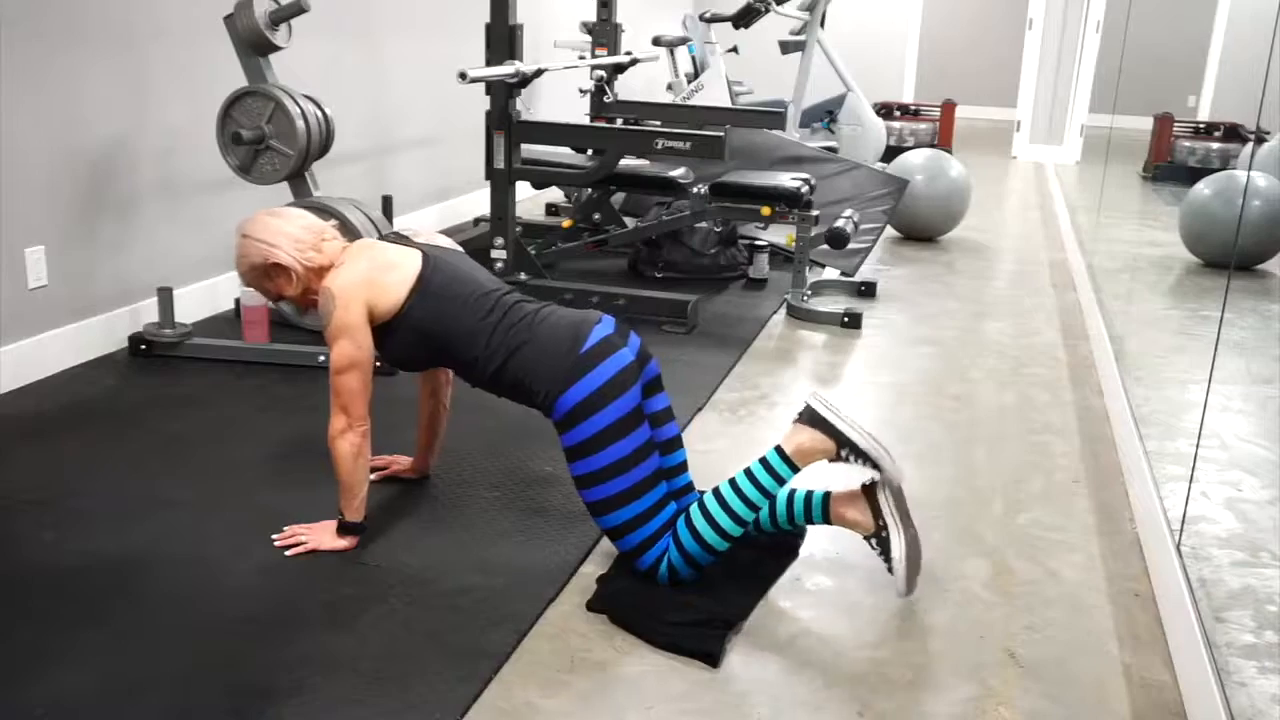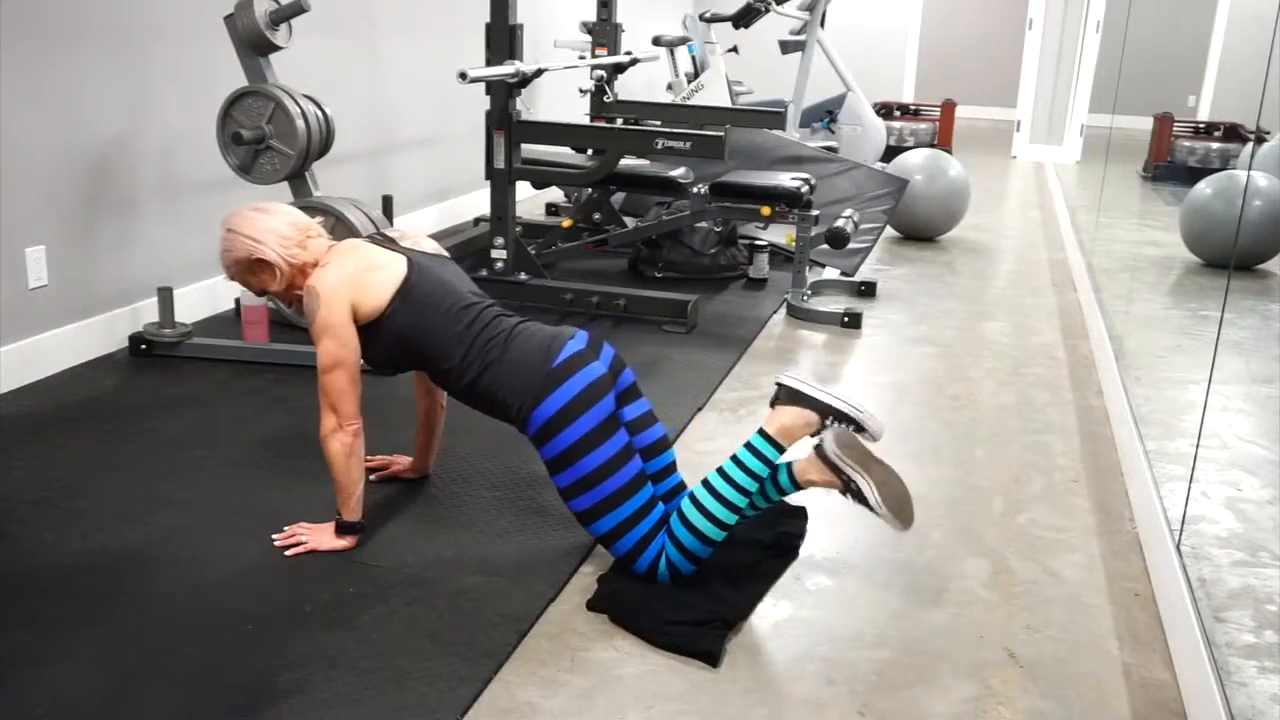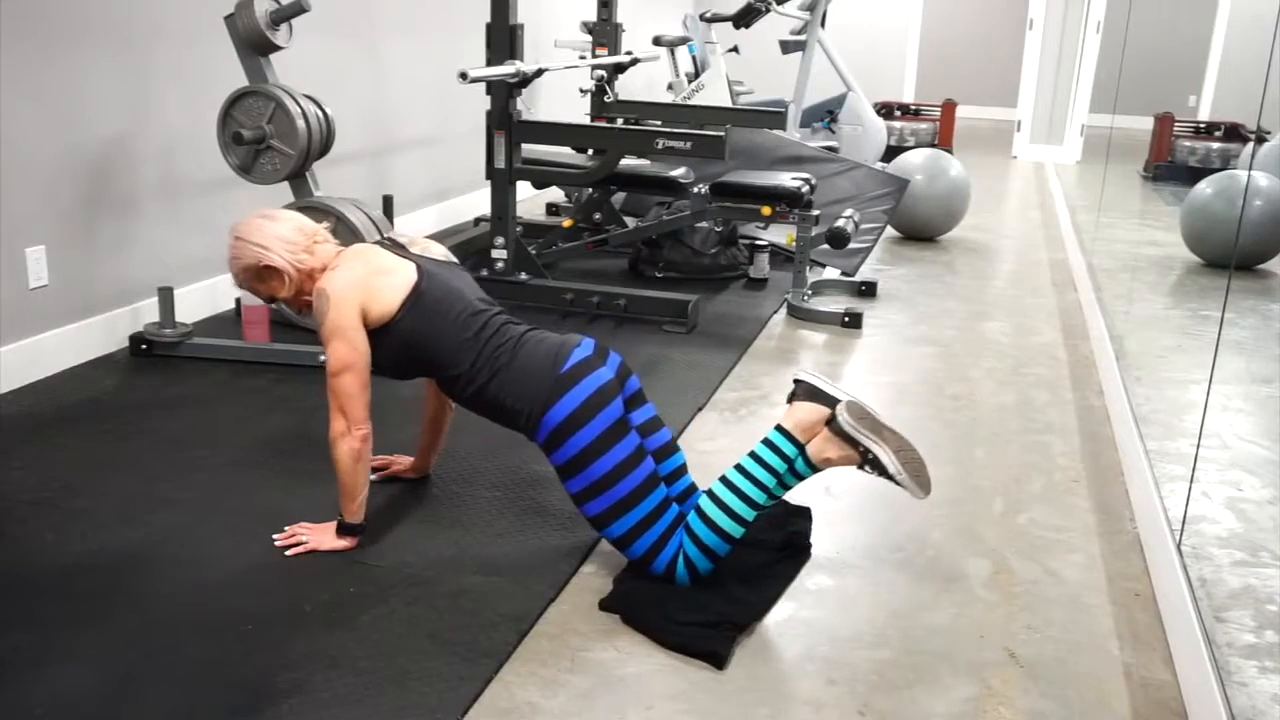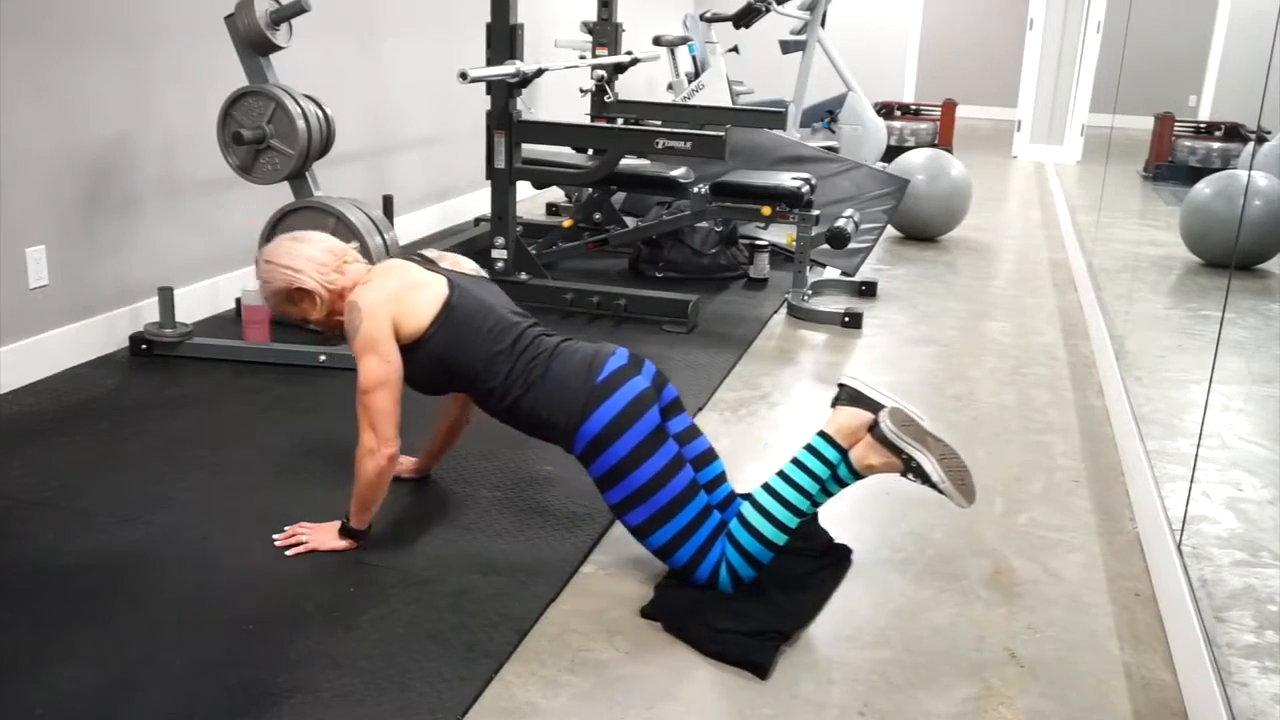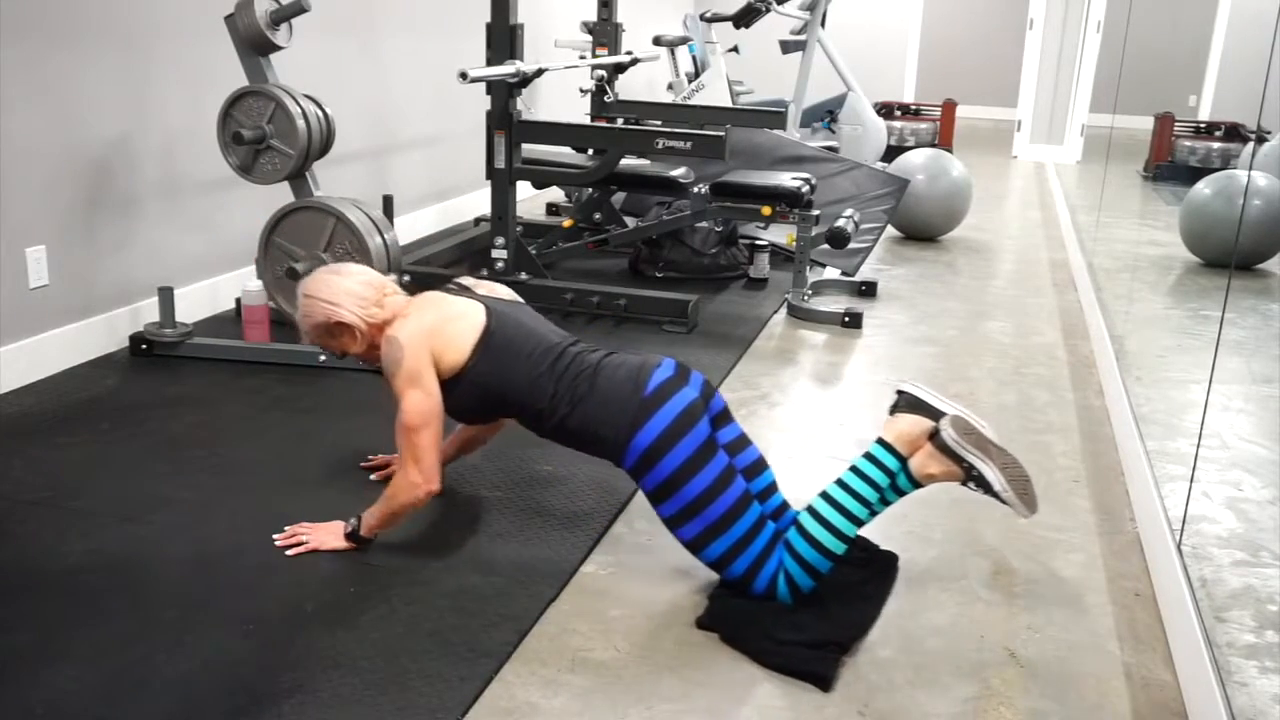
dt=0.4s
person 1, frame 1
left shoulder: (345, 287)
right shoulder: (404, 243)
left elbow: (348, 426)
left wrist: (346, 526)
right wrist: (420, 460)
left hip: (581, 384)
right hip: (610, 346)
left knee: (666, 558)
right knee: (680, 517)
left ankle: (805, 443)
right ankle: (855, 505)
person 1, frame 2
left shoulder: (328, 285)
right shoulder: (395, 242)
left elbow: (341, 426)
left wrist: (346, 526)
right wrist: (421, 461)
left hip: (555, 396)
right hip: (586, 359)
left knee: (663, 559)
right knee: (676, 518)
left ankle: (786, 431)
right ankle: (816, 462)
person 1, frame 3
left shoulder: (338, 289)
right shoulder: (404, 247)
left elbow: (351, 431)
left wrist: (346, 526)
right wrist: (421, 461)
left hip: (565, 406)
right hip: (591, 367)
left knee: (681, 561)
right knee: (690, 519)
left ankle: (806, 429)
right ankle: (823, 436)
person 1, frame 4
left shoulder: (369, 305)
right shoulder: (430, 263)
left elbow: (378, 448)
left wrist: (350, 530)
right wrist: (425, 464)
left hip: (602, 417)
right hip: (626, 378)
left knee: (724, 567)
right knee: (730, 526)
left ankle: (851, 439)
right ankle: (857, 430)
person 1, frame 5
left shoulder: (404, 340)
right shoulder: (464, 292)
left elbow: (420, 486)
left wrist: (353, 531)
right wrist: (427, 450)
left hip: (652, 429)
right hip: (673, 389)
left knee: (778, 577)
right knee: (781, 540)
left ankle: (913, 447)
right ankle: (916, 438)
